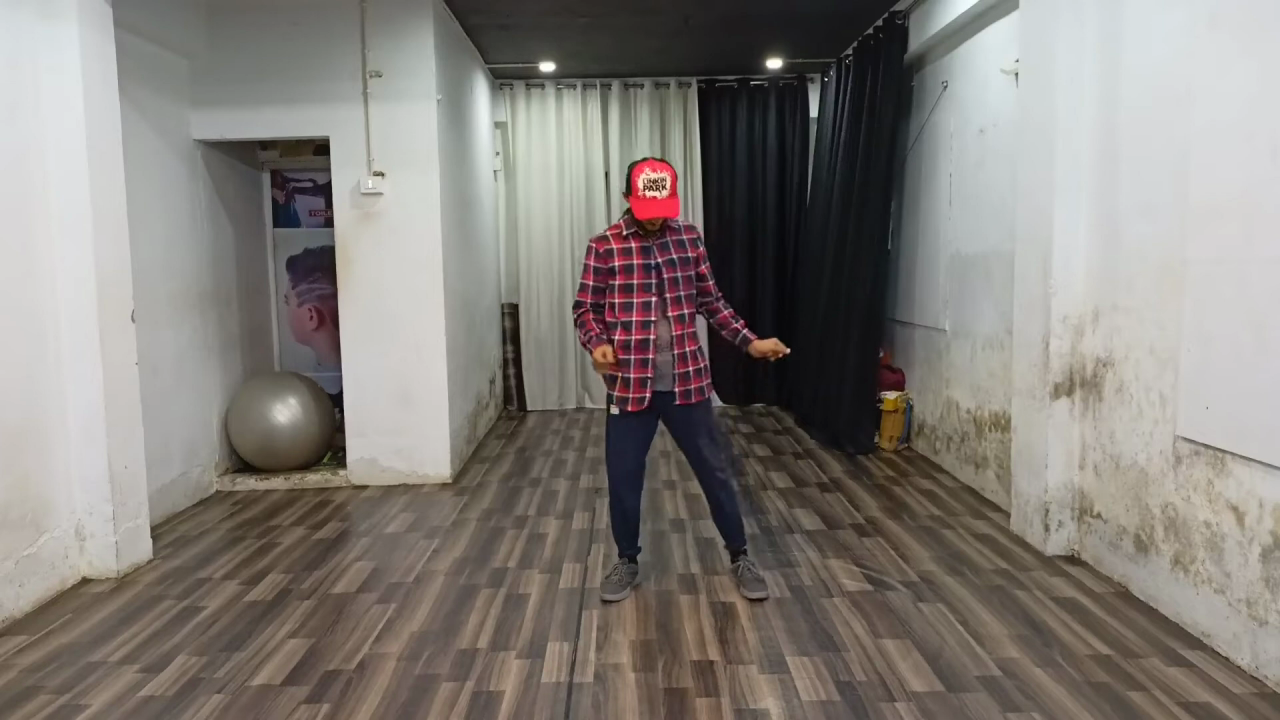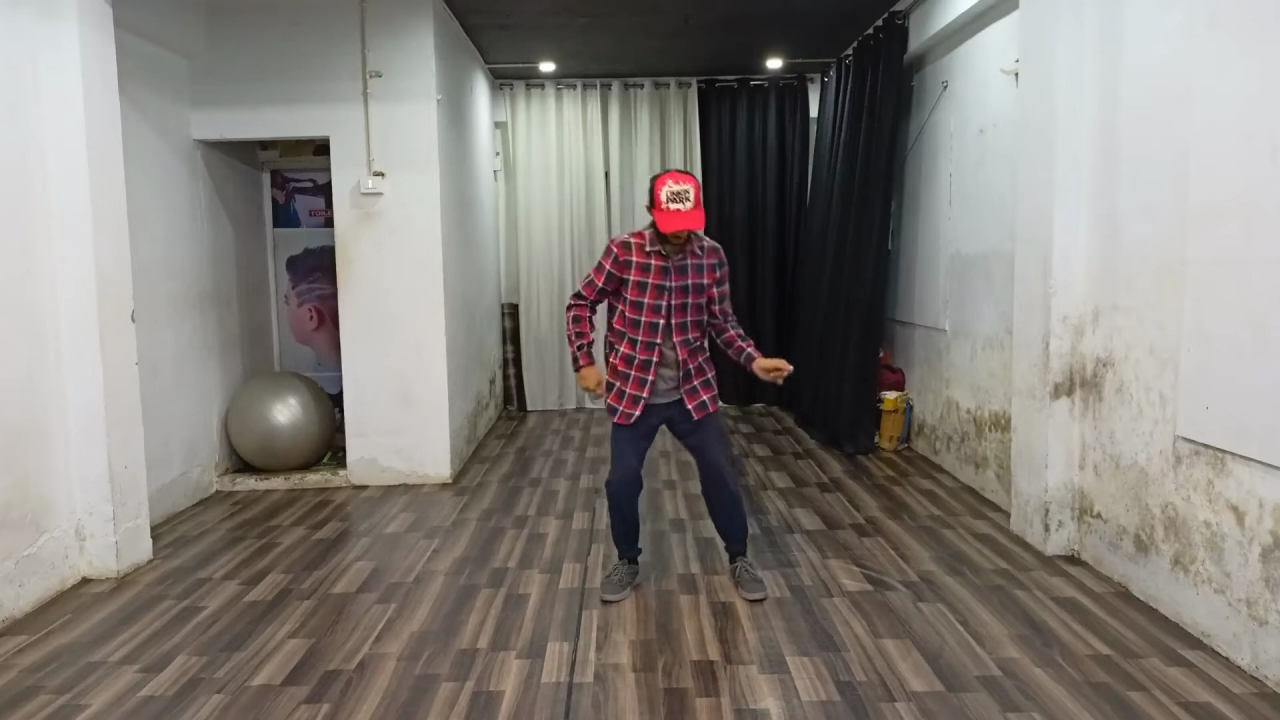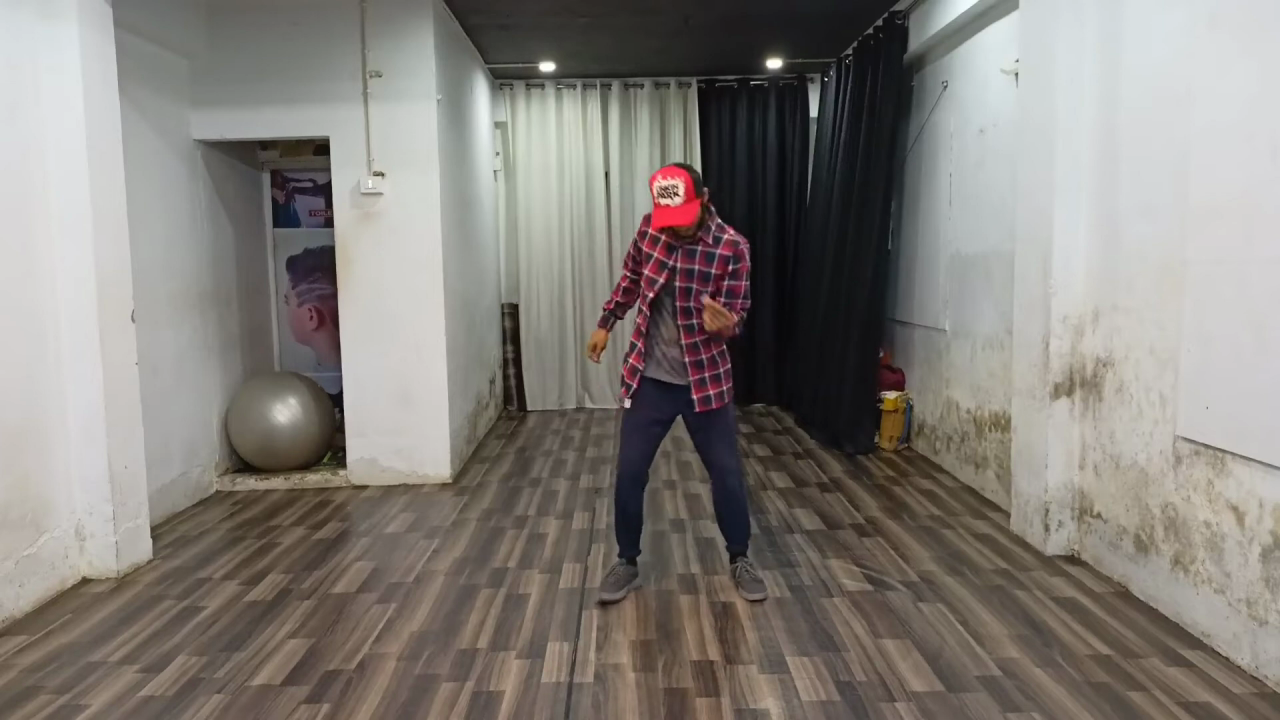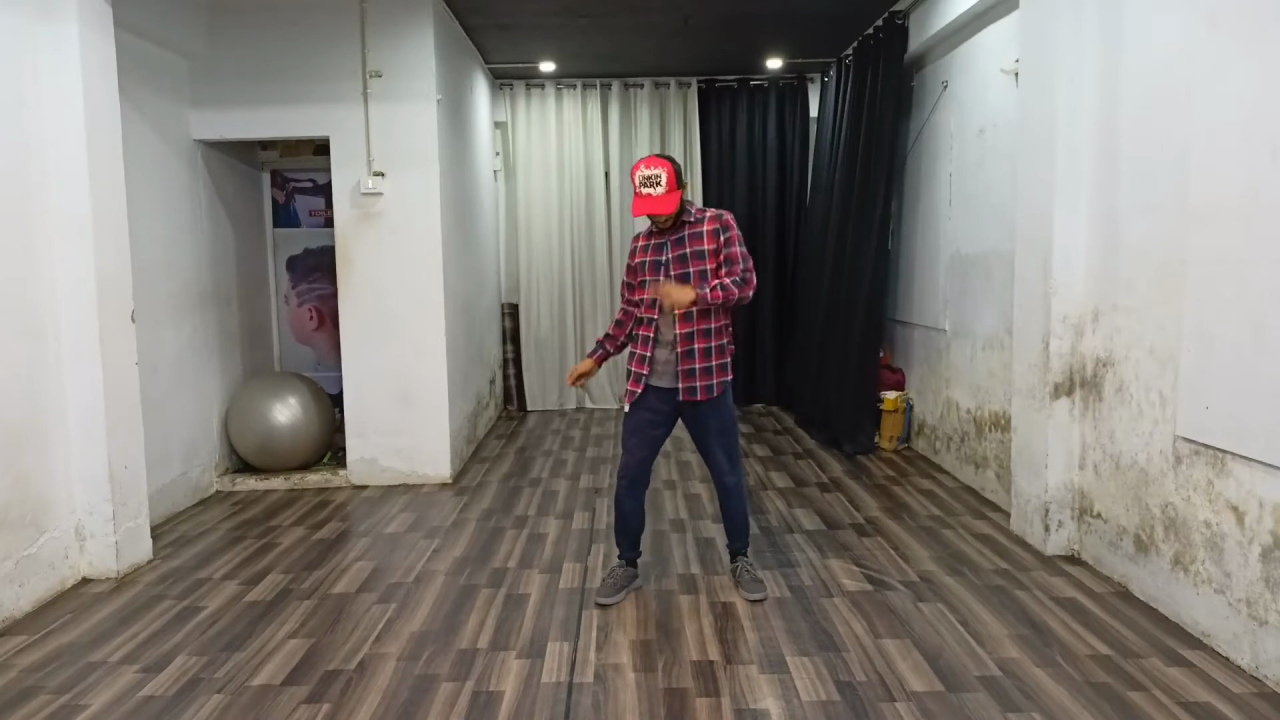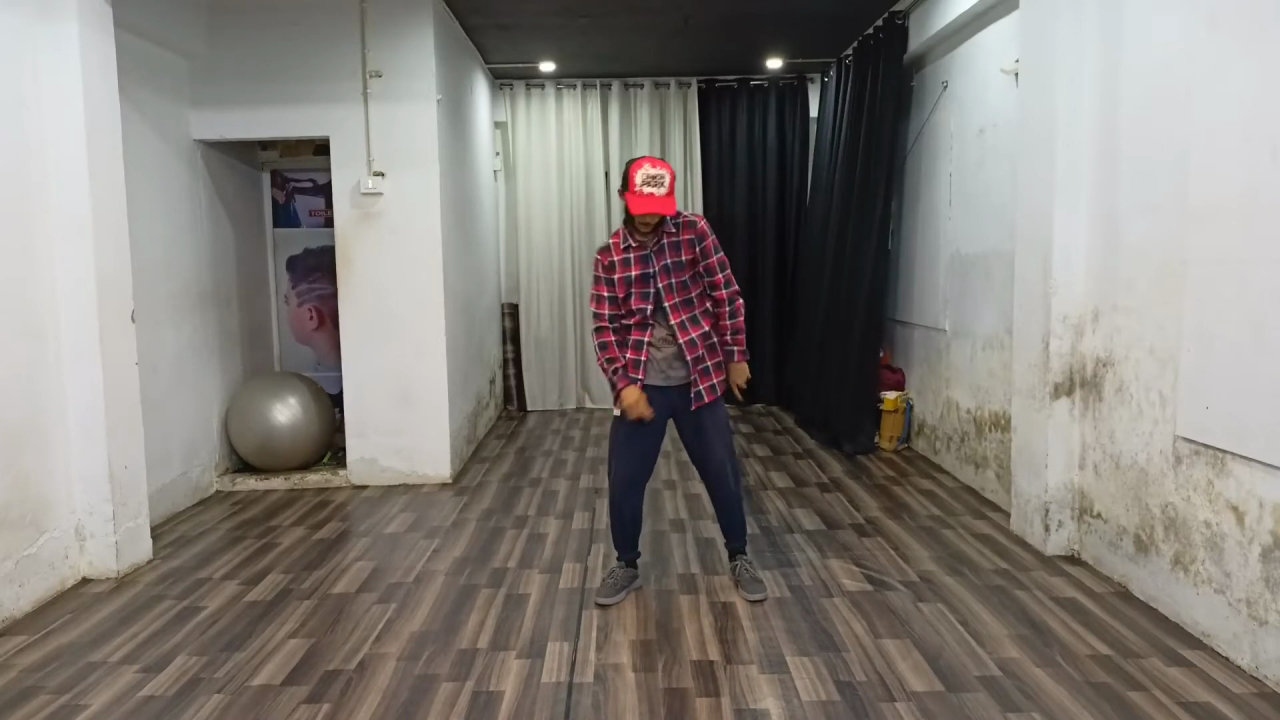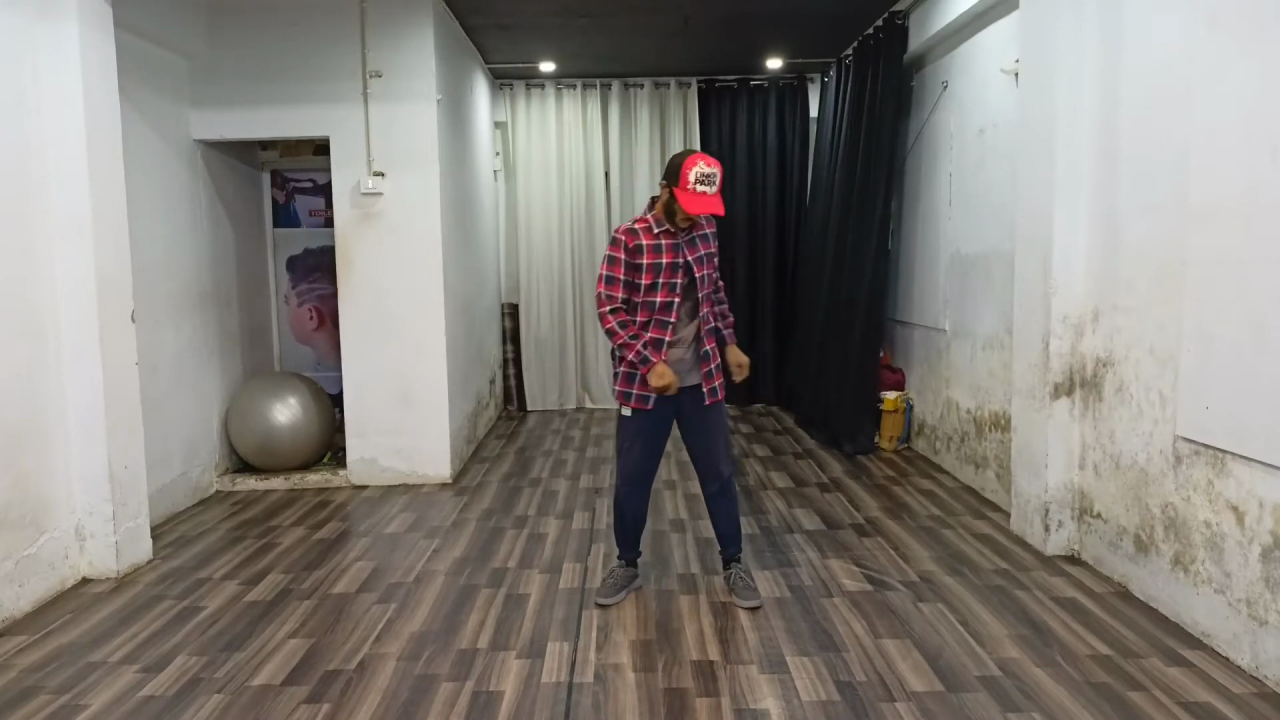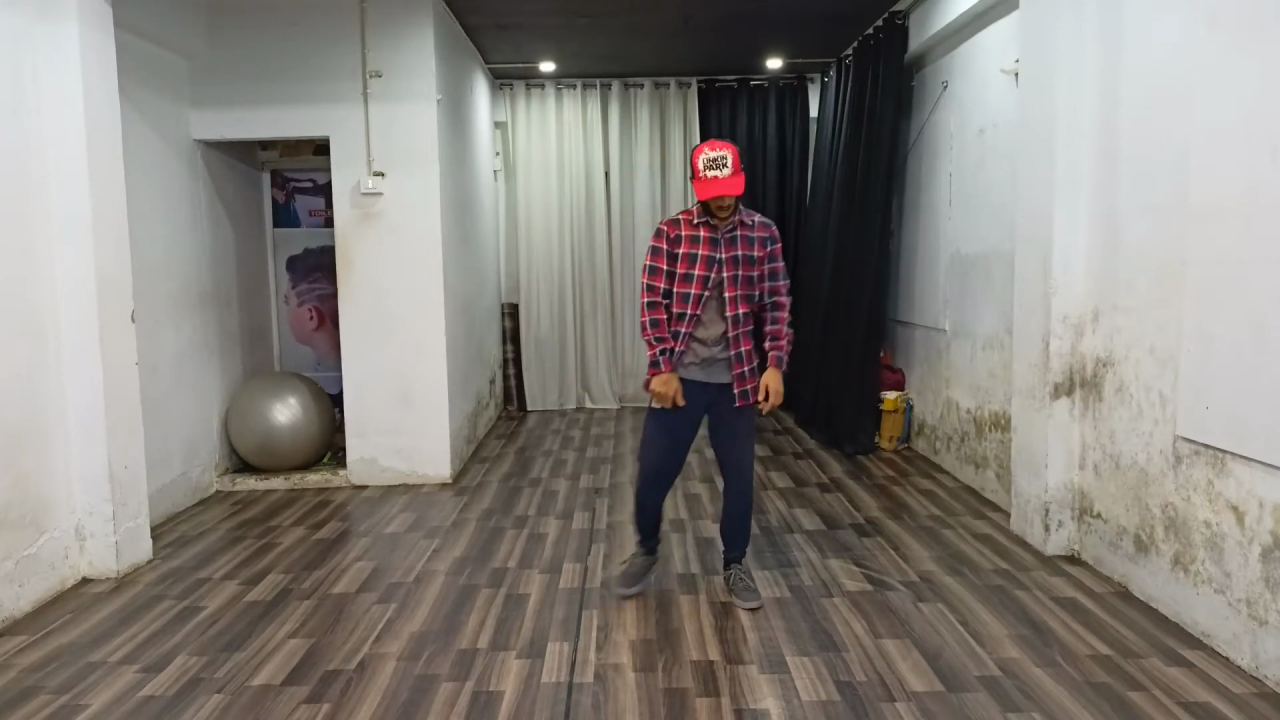
dt=0.4s
person 1, frame 1
left shoulder: (688, 237)
right shoulder: (604, 246)
left elbow: (710, 300)
right elbow: (585, 309)
left wrist: (750, 342)
right wrist: (596, 344)
left hip: (685, 380)
right hip: (629, 383)
left knee: (715, 469)
right knee: (623, 476)
left ankle: (739, 556)
right ankle: (627, 561)
person 1, frame 2
left shoulder: (710, 256)
right shoulder: (623, 251)
left elbow: (721, 320)
right elbow: (580, 304)
left wrist: (754, 359)
right wrist: (584, 361)
left hip: (692, 390)
right hip: (632, 392)
left knee: (721, 476)
right knee: (622, 482)
left ankle: (738, 558)
right ankle: (627, 562)
person 1, frame 3
left shoulder: (732, 247)
right shoulder: (650, 228)
left elbow: (735, 313)
right elbow: (631, 276)
left wrist: (723, 323)
right wrist: (605, 324)
left hip: (706, 379)
right hip: (648, 377)
left knee: (727, 473)
right knee: (629, 472)
left ankle: (739, 559)
right ankle: (627, 562)
person 1, frame 4
left shoulder: (719, 225)
right shoulder: (641, 244)
left elbow: (744, 282)
left wrist: (695, 295)
right wrist: (596, 357)
left hip: (706, 376)
right hip: (649, 382)
left knee: (727, 472)
right knee: (631, 475)
left ankle: (739, 558)
right ankle: (627, 564)
person 1, frame 5
left shoulder: (694, 231)
right shoulder: (609, 255)
left elbow: (726, 294)
right elbow: (605, 327)
left wrist: (736, 356)
right wrist: (623, 384)
left hip: (698, 377)
right hip: (641, 383)
left knee: (723, 472)
right knee: (624, 480)
left ankle: (738, 557)
right ankle: (626, 565)
person 1, frame 6
left shoulder: (706, 231)
right shoulder: (629, 239)
right elbow: (610, 309)
left wrist: (729, 344)
right wrist: (650, 363)
left hip: (701, 378)
right hip: (646, 382)
left knee: (719, 474)
right knee: (632, 478)
left ankle: (733, 563)
right ankle: (627, 565)
person 1, frame 7
left shoulder: (763, 233)
right shoulder: (673, 231)
left elbow: (777, 303)
right elbow: (653, 301)
left wrist: (775, 365)
right wrist: (662, 367)
left hip: (736, 378)
right hip: (680, 376)
left knee: (740, 476)
right knee: (655, 470)
left ankle: (735, 565)
right ankle: (646, 552)
